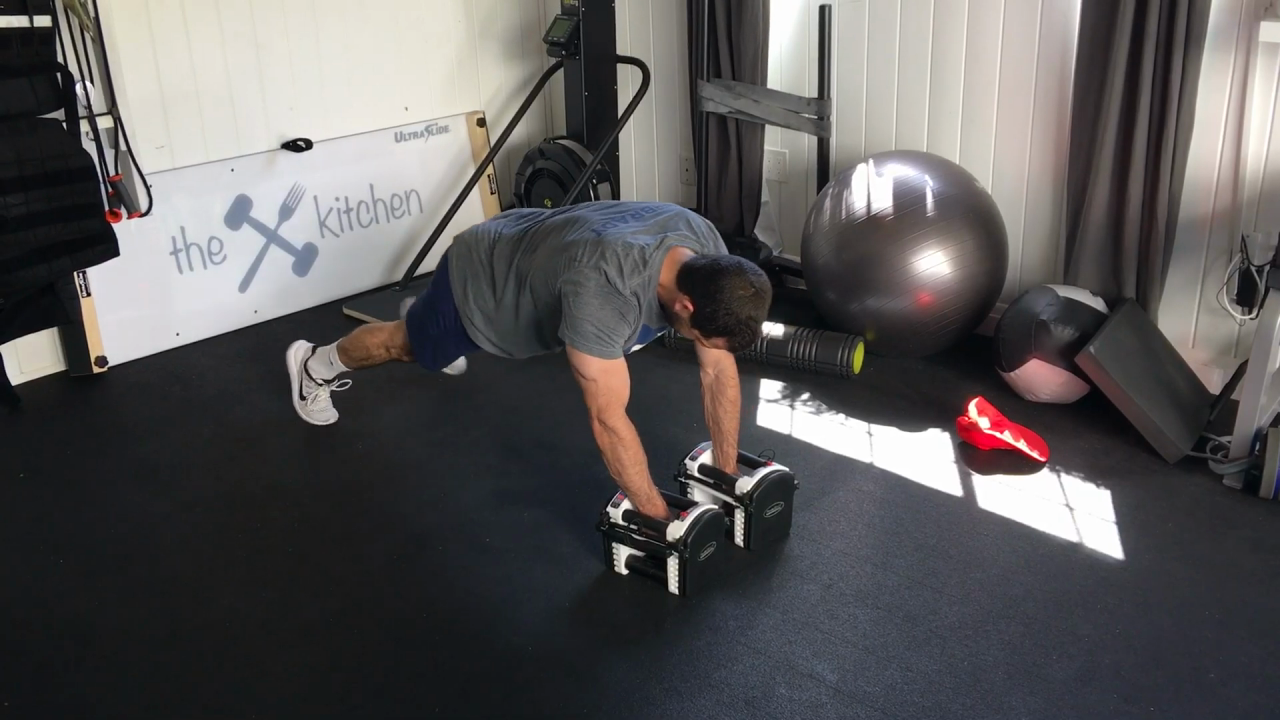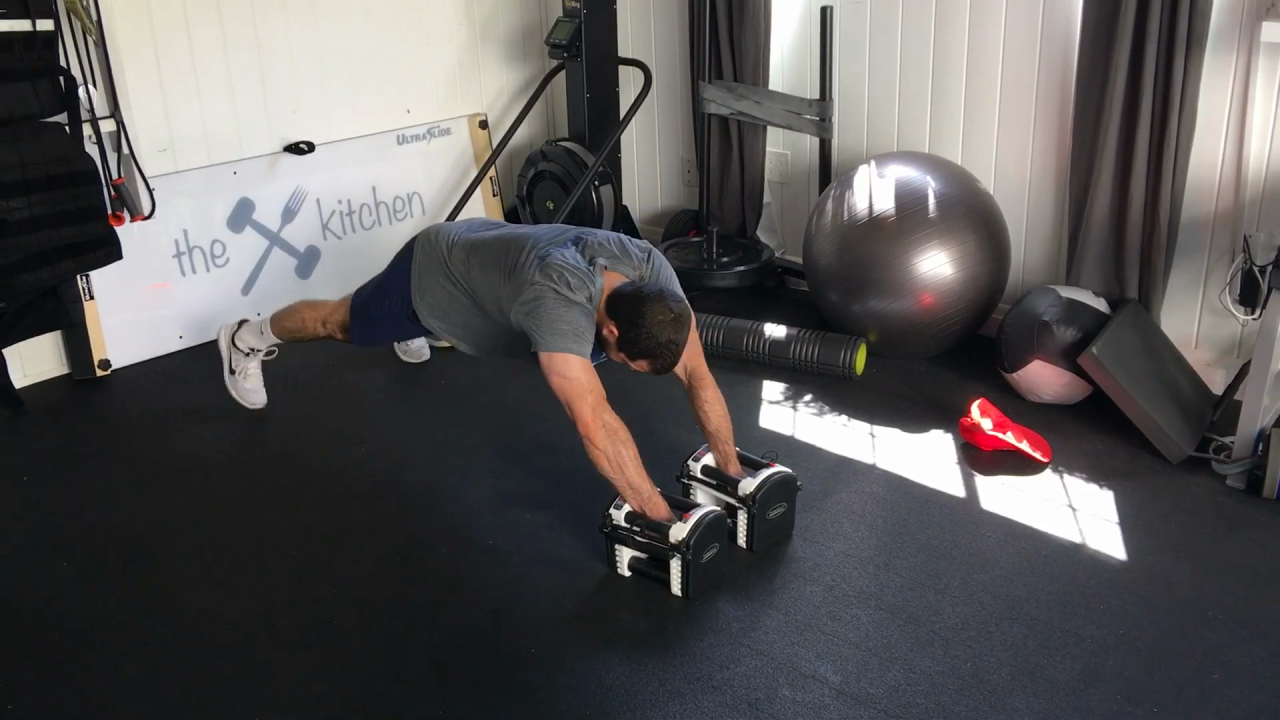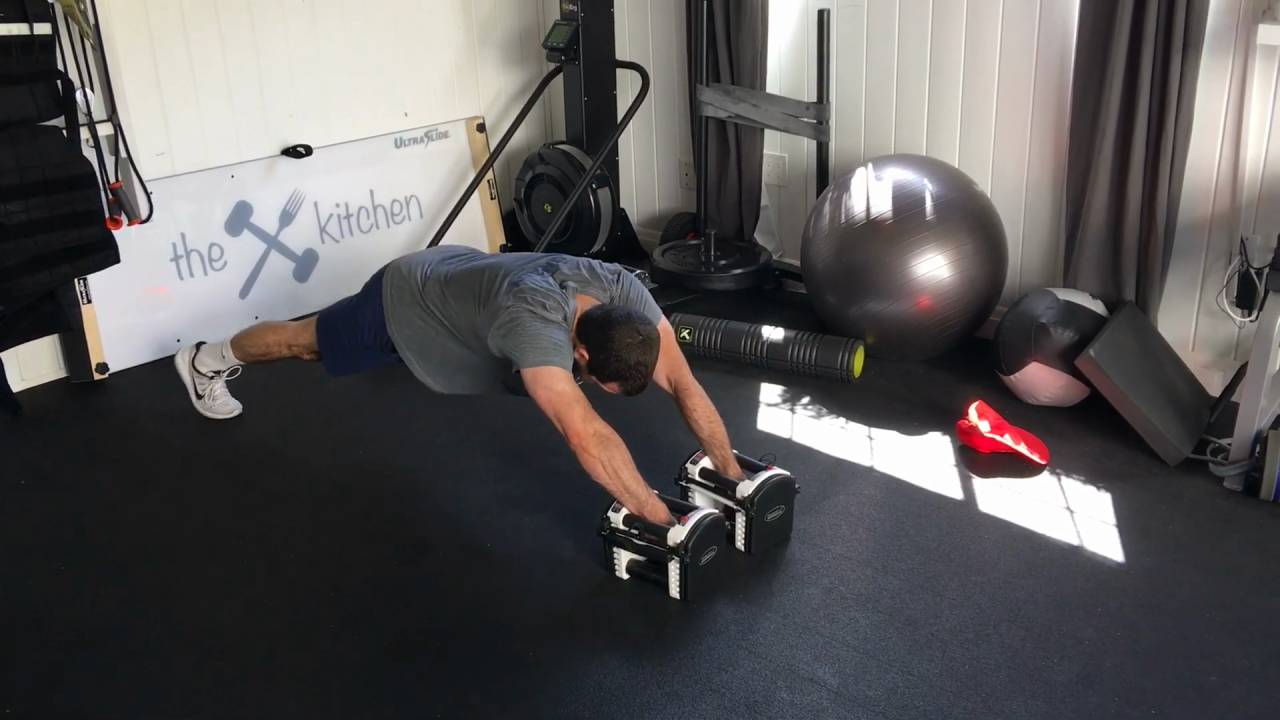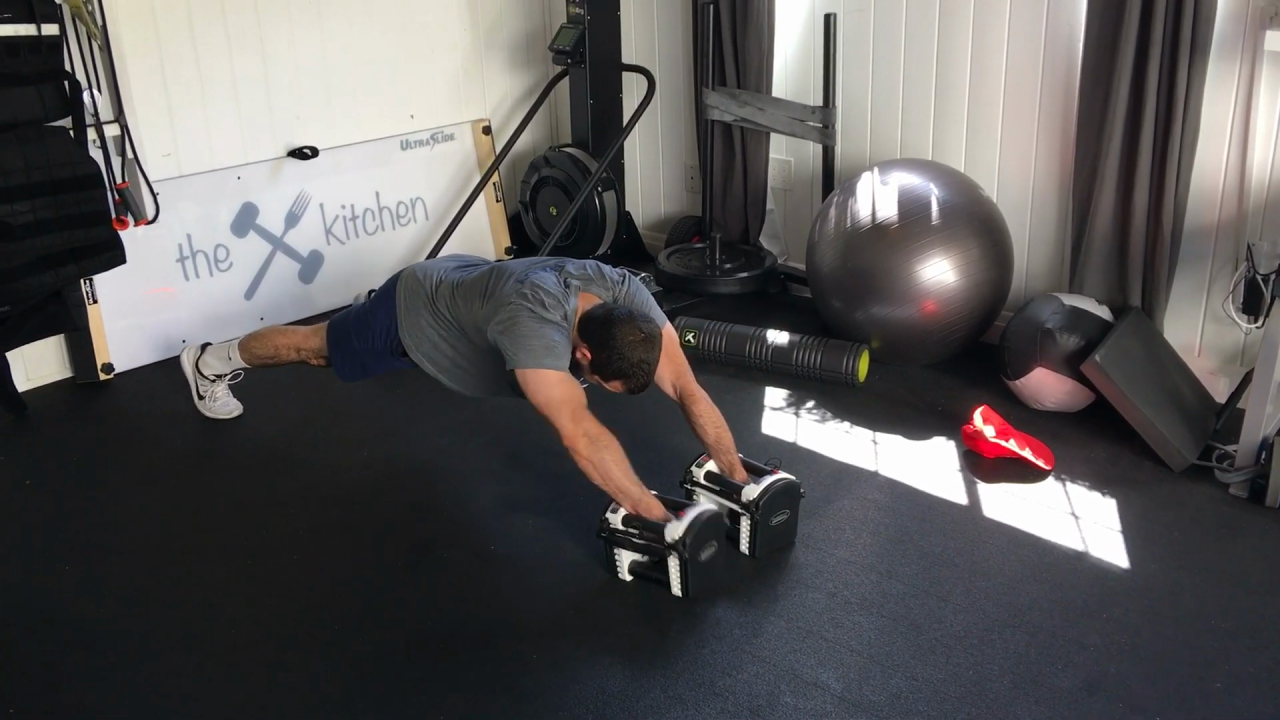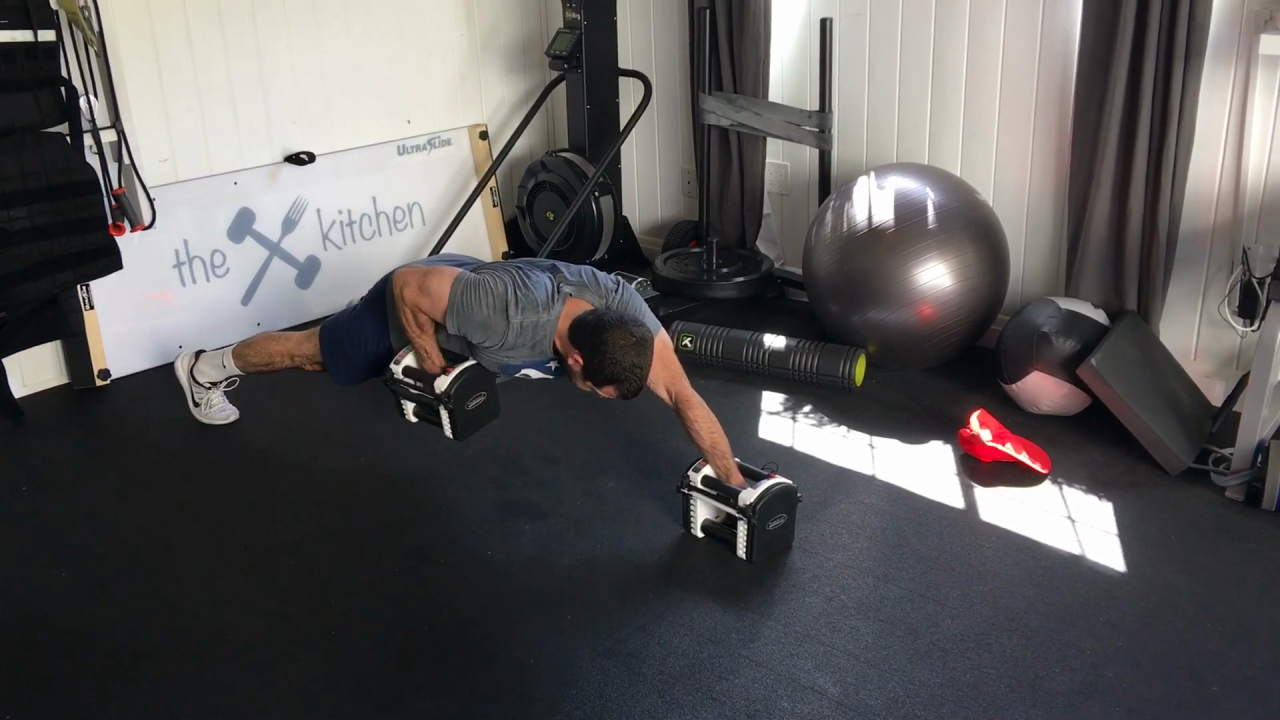
dt=1s
person 1, frame 1
left shoulder: (706, 247)
right shoulder: (603, 289)
left elbow: (719, 371)
right elbow: (608, 420)
left wrist: (727, 476)
right wrist: (660, 521)
left hip: (527, 246)
right hip: (479, 276)
right knee: (407, 343)
left ankle: (435, 333)
right ankle: (316, 366)
person 1, frame 2
left shoulder: (651, 269)
right shoulder: (561, 301)
left elbow: (698, 375)
right elbow: (595, 423)
left wrist: (733, 474)
right wrist: (661, 518)
left hip: (481, 252)
right hip: (434, 267)
right knee: (346, 322)
left ankle: (409, 331)
right ankle: (246, 341)
person 1, frame 3
left shoulder: (624, 290)
right shoulder: (535, 322)
left elbow: (684, 385)
right elbow: (585, 436)
left wrist: (733, 474)
right wrist: (662, 523)
left hip: (455, 273)
right hip: (405, 297)
right knee: (308, 341)
right ankle: (208, 361)
person 1, frame 4
left shoulder: (627, 295)
right shoulder: (536, 322)
left elbow: (688, 390)
right elbow: (580, 435)
left wrist: (740, 480)
right wrist: (661, 521)
left hip: (464, 284)
right hip: (416, 309)
right knee: (315, 345)
left ankle: (371, 303)
right ankle: (213, 360)
person 1, frame 5
left shoulder: (619, 303)
right shoulder: (505, 312)
left elbow: (682, 394)
right elbow: (408, 285)
left wrist: (735, 483)
right wrist: (435, 369)
left hip: (455, 288)
right hip: (407, 303)
right knee: (311, 352)
right ankle: (209, 366)
